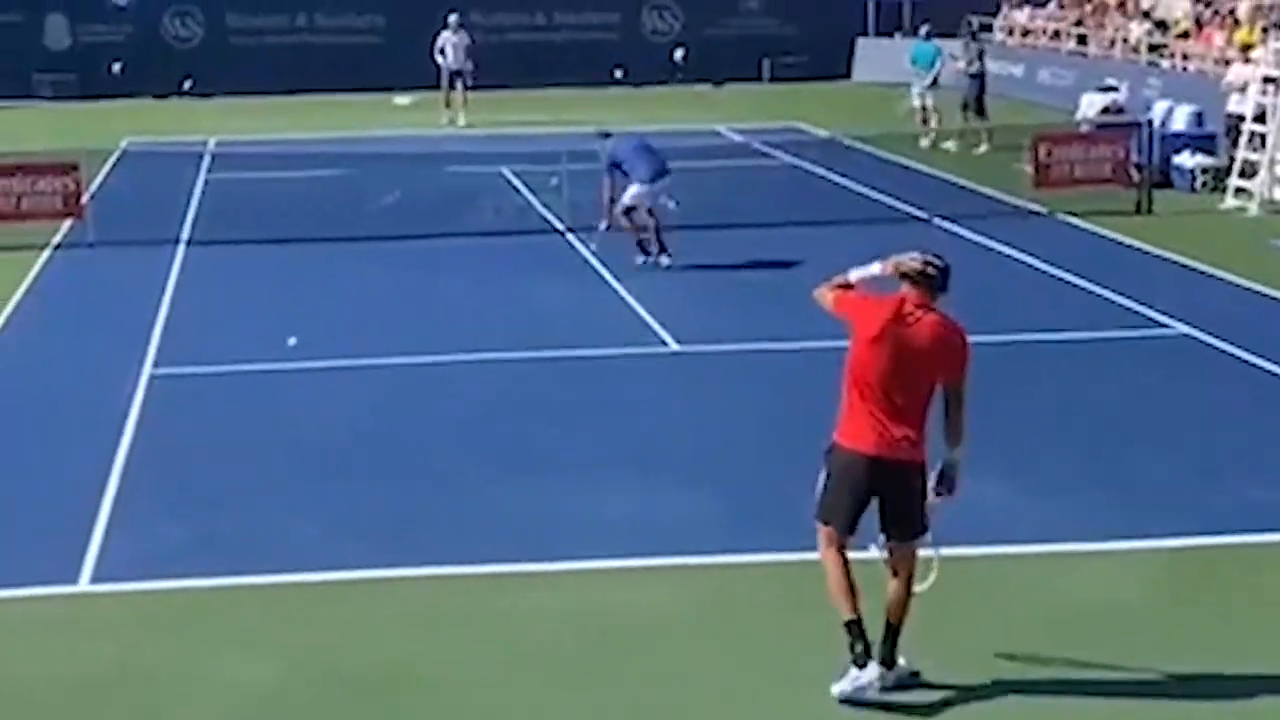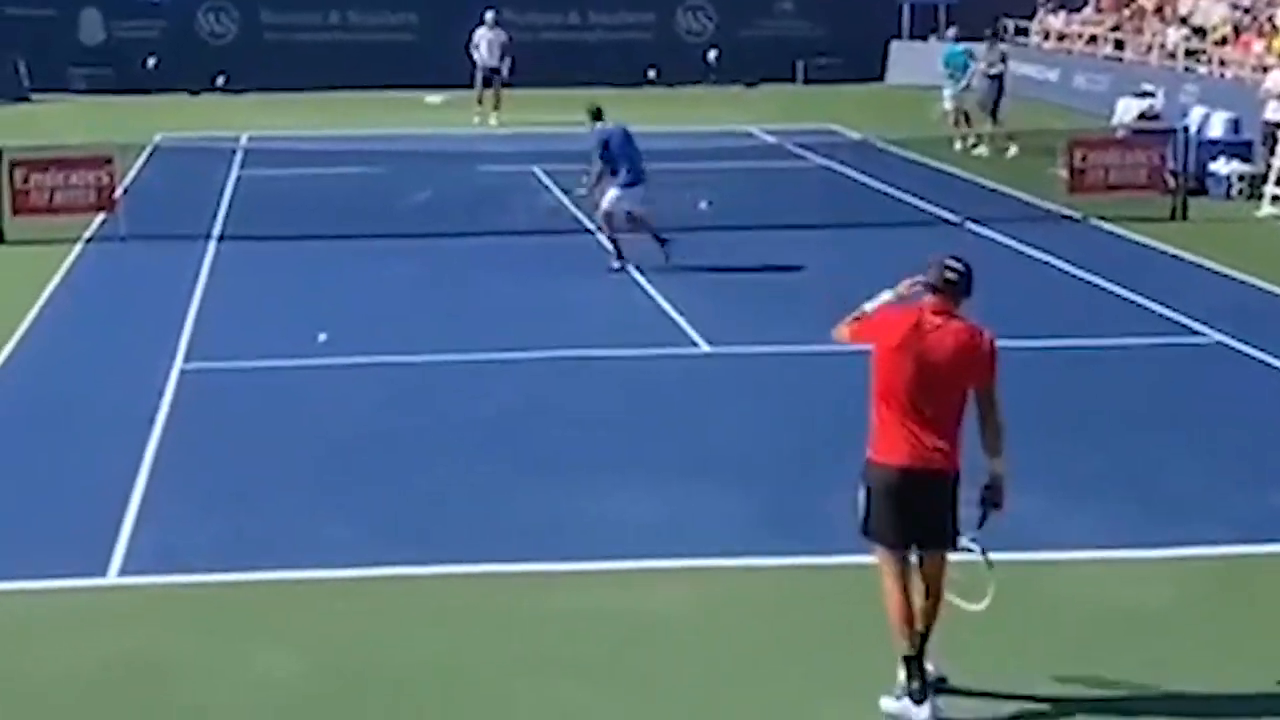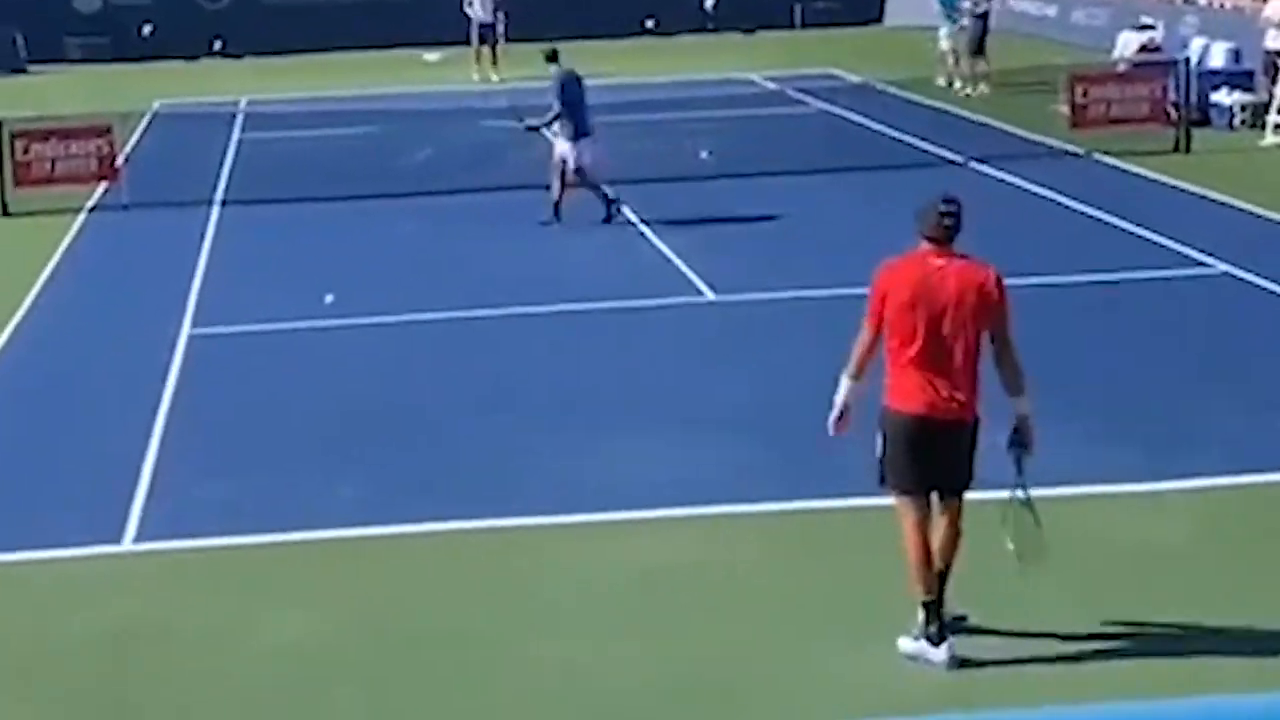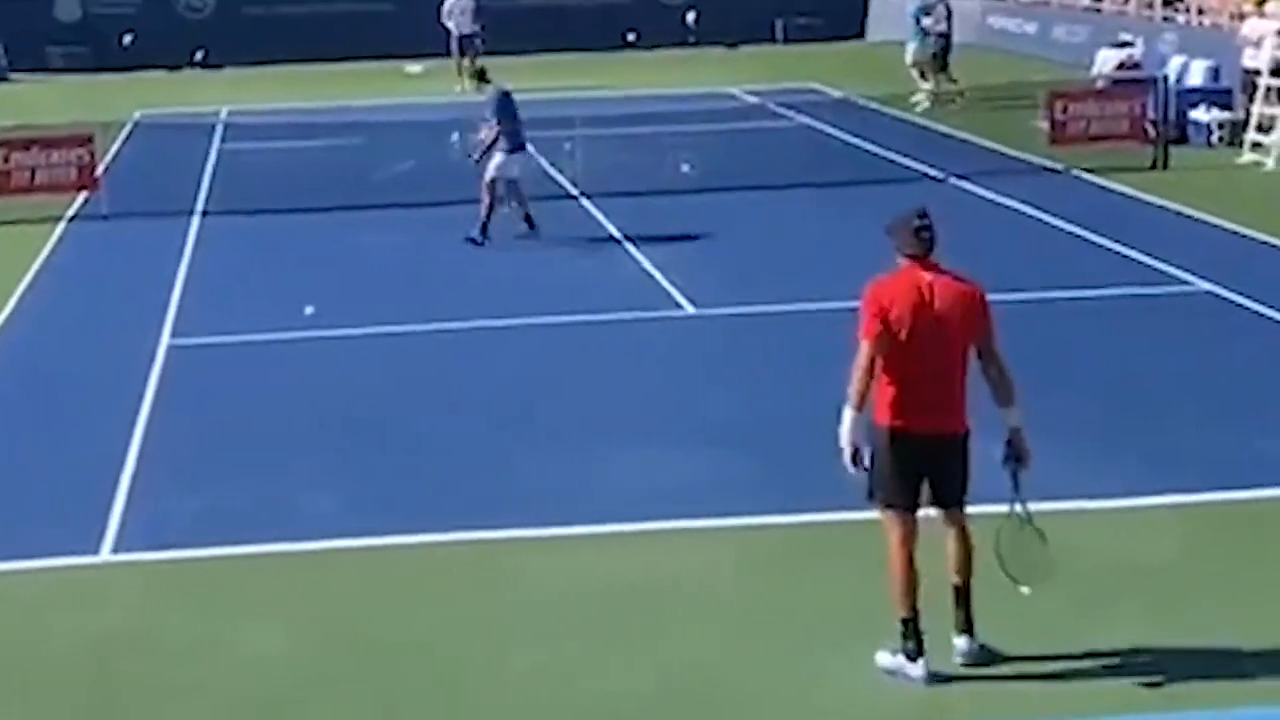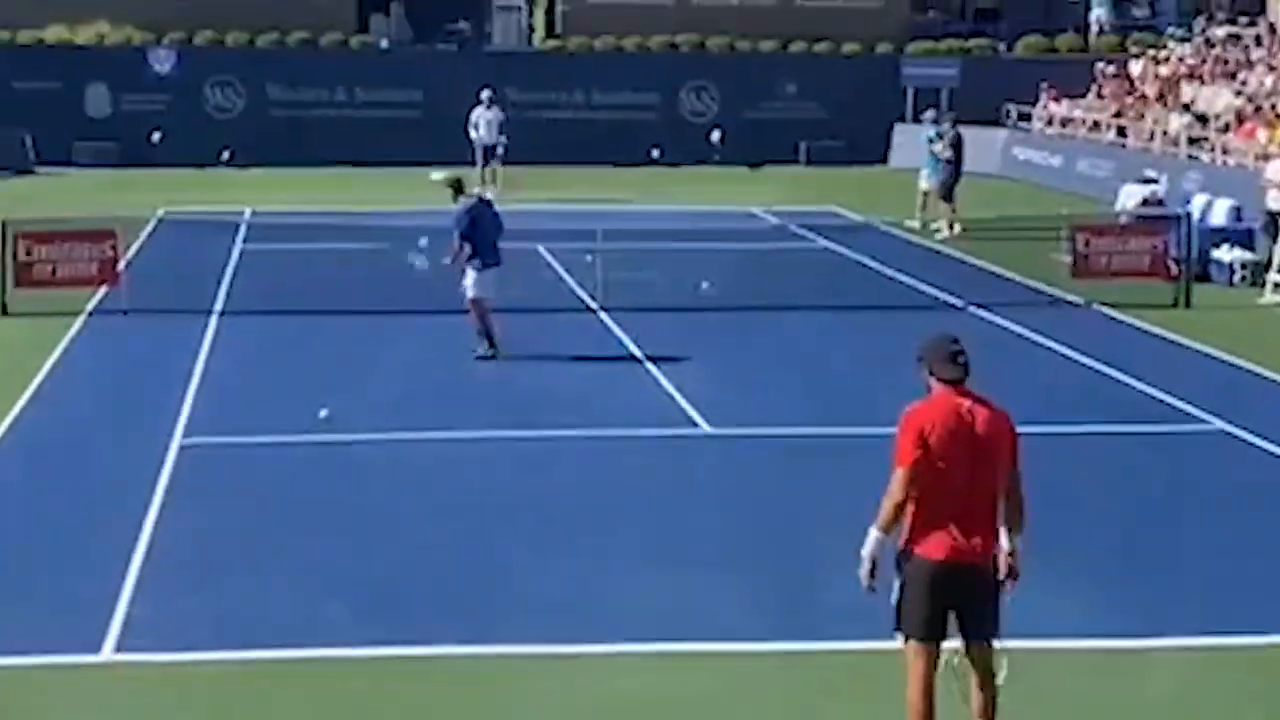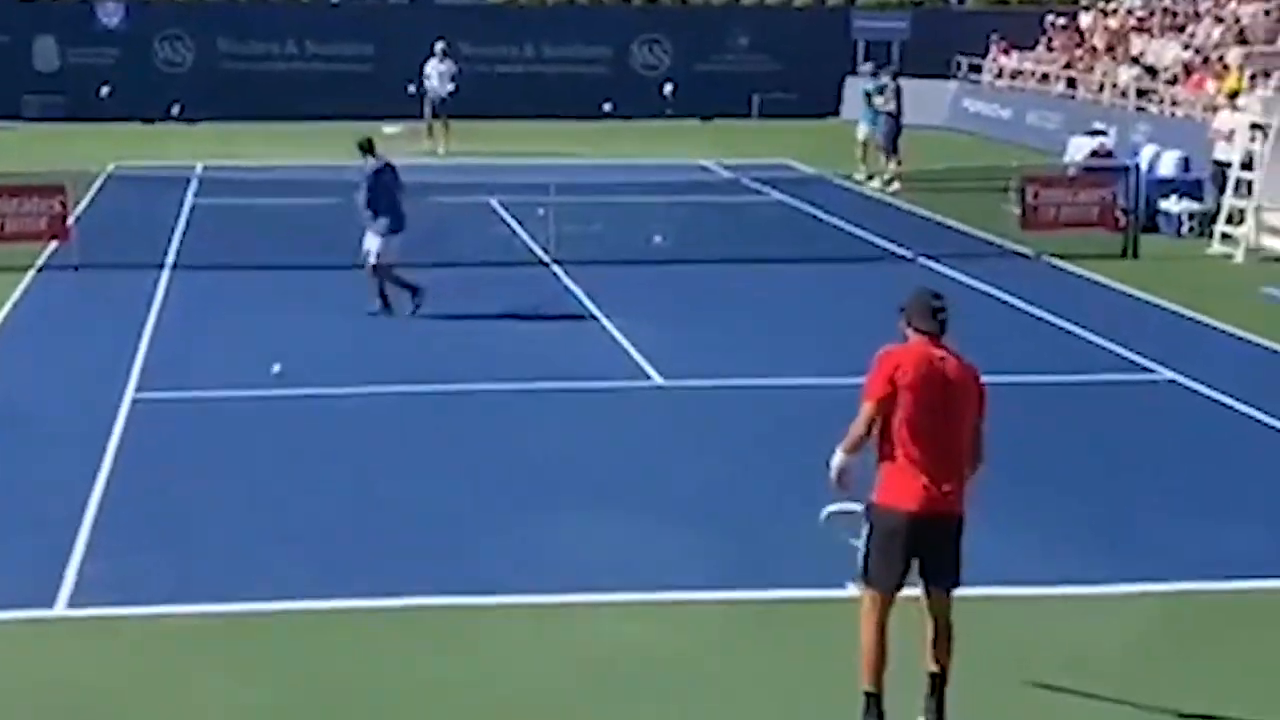
dt=0.3s
person 1, frame 1
left shoulder: (873, 310)
right shoulder: (950, 335)
left elbow: (823, 293)
right elbow: (954, 407)
left wrist: (874, 268)
right wrist: (951, 462)
left hip: (854, 451)
right hip: (907, 459)
left knee: (831, 547)
right knee: (902, 560)
left ankle: (861, 657)
right ankle: (887, 660)
person 1, frame 2
left shoulder: (891, 323)
right shoulder: (977, 341)
left elbow: (841, 332)
right elbow: (988, 416)
left wrist: (889, 297)
right wrist: (996, 474)
left hip: (888, 465)
right hip: (940, 470)
left knee: (895, 574)
right knee: (932, 569)
right ankle: (915, 666)
person 1, frame 3
left shoulder: (891, 275)
right shoulder: (984, 279)
left elbow: (865, 346)
right elbow: (1004, 354)
left wrist: (843, 397)
right wrist: (1022, 414)
left hip: (905, 412)
right hip: (958, 415)
left knee: (914, 518)
right knee: (950, 510)
left ankle: (933, 634)
right ankle: (936, 608)
person 1, frame 4
left shoulder: (882, 291)
right shoulder: (968, 293)
left elbow: (865, 365)
right elbow: (992, 366)
left wrist: (848, 428)
right wrist: (1014, 426)
left hip: (898, 428)
right hip: (950, 429)
left knee: (900, 535)
right knee: (956, 523)
left ankle: (911, 650)
right ankle: (965, 633)
person 1, frame 5
left shoulder: (920, 417)
right shoulder: (999, 421)
left elbow: (900, 495)
right elbow: (1013, 500)
left wrist: (871, 546)
right wrist: (1009, 550)
left hip: (928, 557)
right hip: (980, 560)
left knee: (921, 663)
right knee: (981, 661)
person 1, frame 6
left shoulder: (893, 359)
right shoulder: (968, 374)
left elbow: (863, 428)
right elbow: (974, 456)
left wrist: (839, 459)
left hip: (897, 504)
right hip: (949, 507)
left knee: (874, 610)
right knee: (939, 610)
